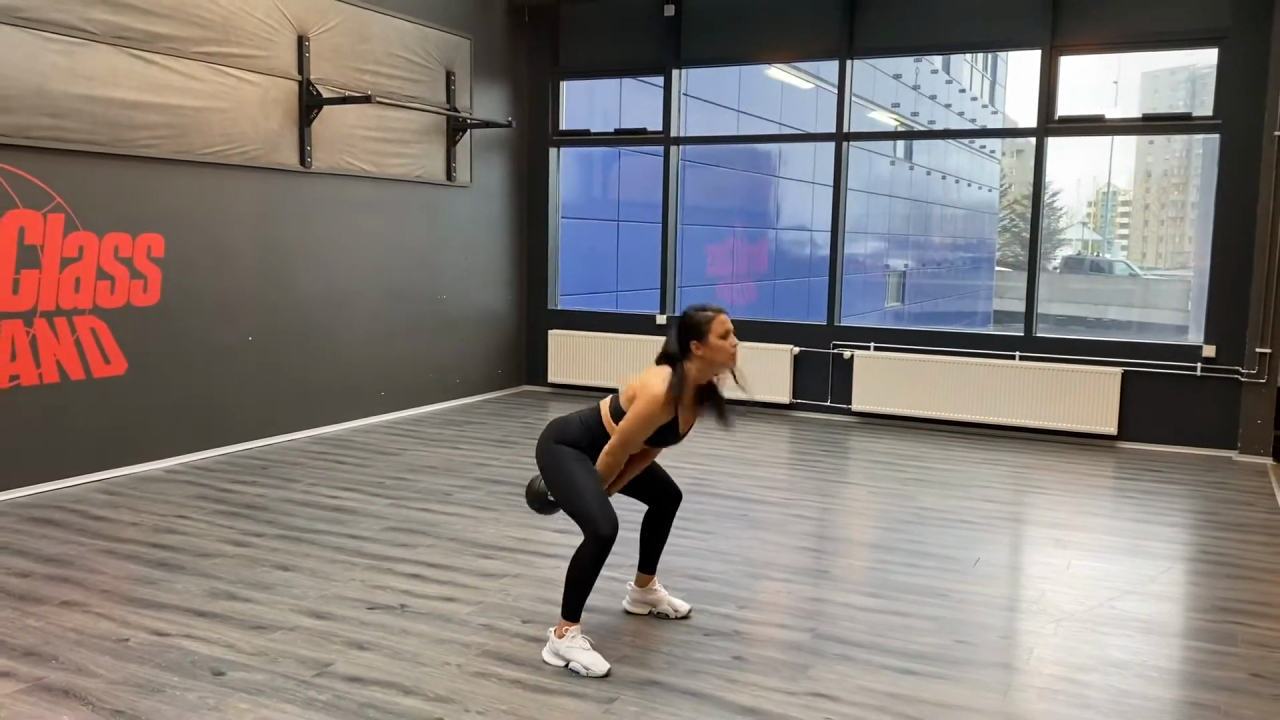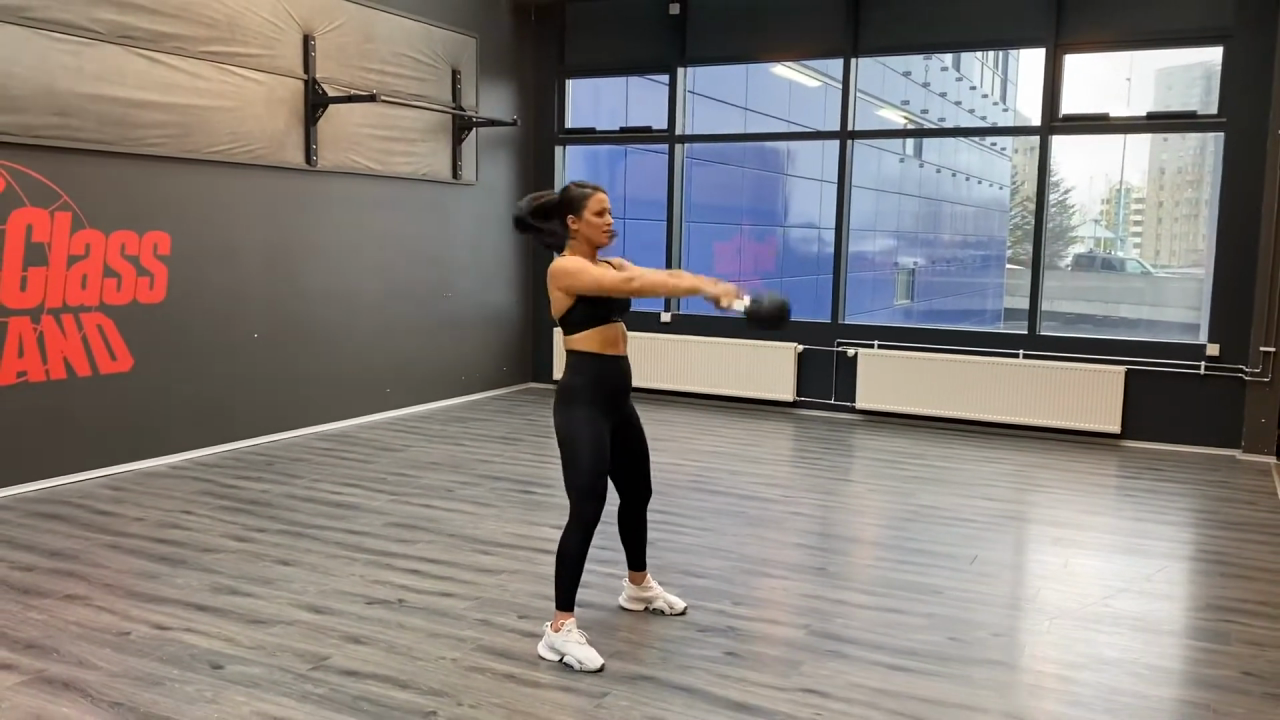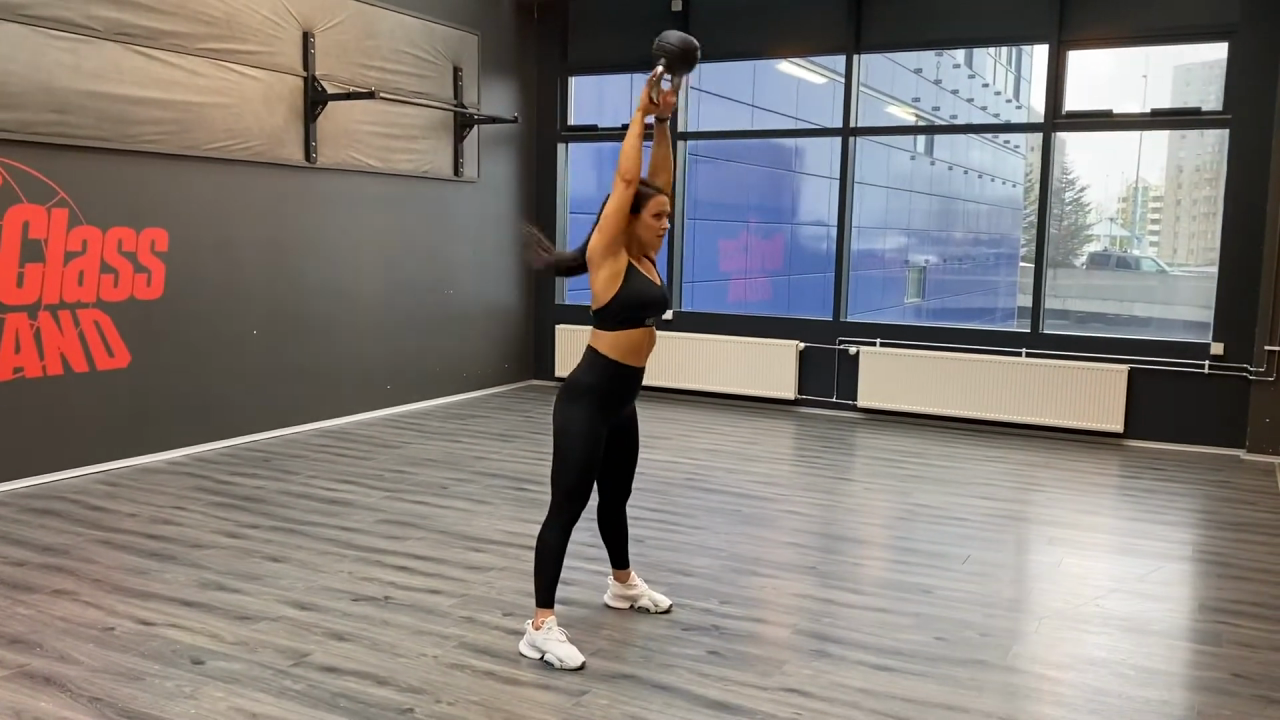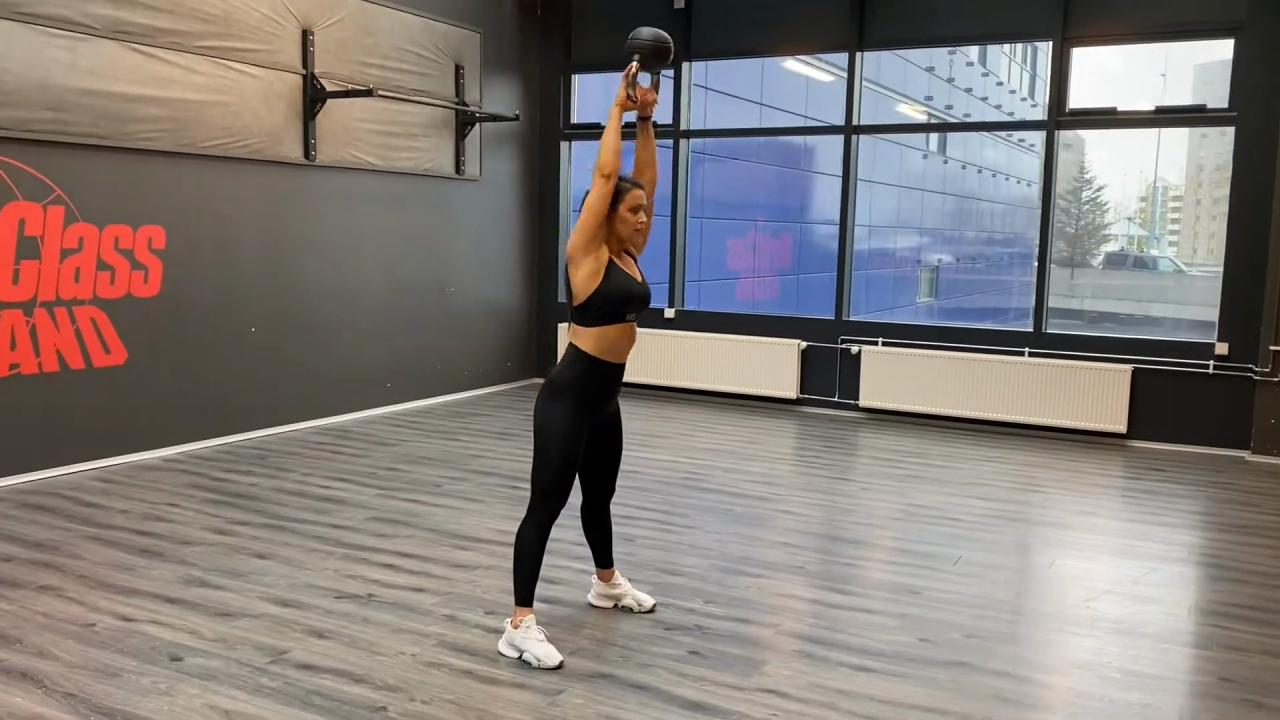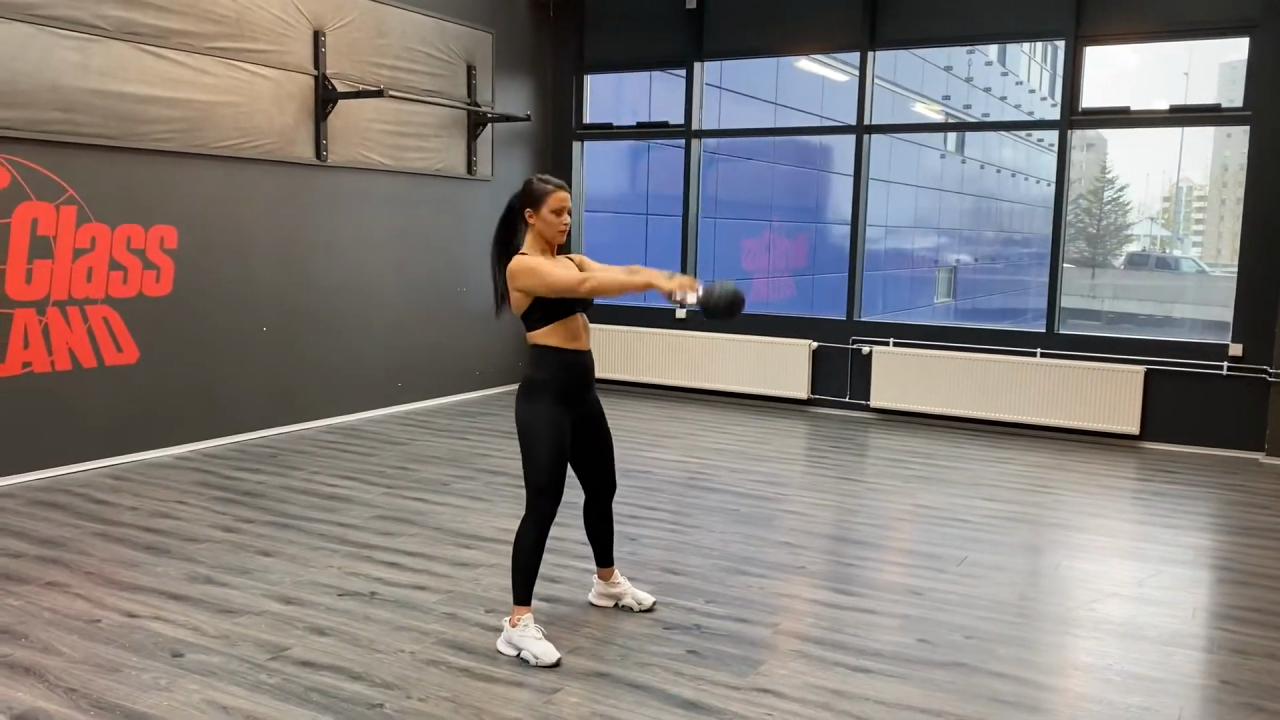
dt=0.4s
person 1, frame 1
left shoulder: (701, 388)
right shoulder: (662, 390)
left elbow: (646, 449)
right elbow: (618, 450)
left wrist: (605, 490)
right wrist: (592, 496)
left hip: (603, 449)
right hip: (565, 446)
left knee: (668, 497)
right knee: (602, 528)
left ankle: (643, 590)
right ankle: (564, 636)
person 1, frame 2
left shoulder: (611, 265)
right shoulder: (565, 269)
left elbow: (656, 278)
right elbow: (633, 285)
left wrist: (708, 285)
right wrist: (702, 287)
left hip: (618, 398)
right hip: (582, 400)
left knee: (638, 492)
right knee: (587, 508)
left ankle: (638, 586)
right ankle: (560, 629)
person 1, frame 3
left shoulder: (644, 257)
right shoulder: (607, 256)
left elbow: (658, 181)
right elbow: (624, 181)
left wrist: (664, 123)
right wrist: (641, 110)
left hip: (621, 400)
right hip: (586, 399)
left knee: (615, 498)
right knee: (568, 507)
left ankle: (622, 584)
right ankle: (541, 626)
person 1, frame 4
left shoulder: (629, 255)
right shoulder: (588, 254)
left elbow: (644, 180)
right elbow: (605, 176)
left wrist: (645, 121)
right wrist: (617, 110)
left hip: (605, 398)
right hip: (569, 397)
left knee: (599, 497)
right knee: (546, 505)
left ankle: (607, 583)
right ankle: (519, 625)
person 1, frame 5
left shoulder: (569, 261)
right shoulder: (523, 265)
left elbow: (612, 273)
right elbow: (586, 286)
left wrist: (664, 278)
right wrist: (655, 281)
left hip: (582, 392)
right hip: (544, 395)
left knee: (602, 489)
right knee: (543, 504)
left ankle: (607, 582)
right ankle: (518, 623)
